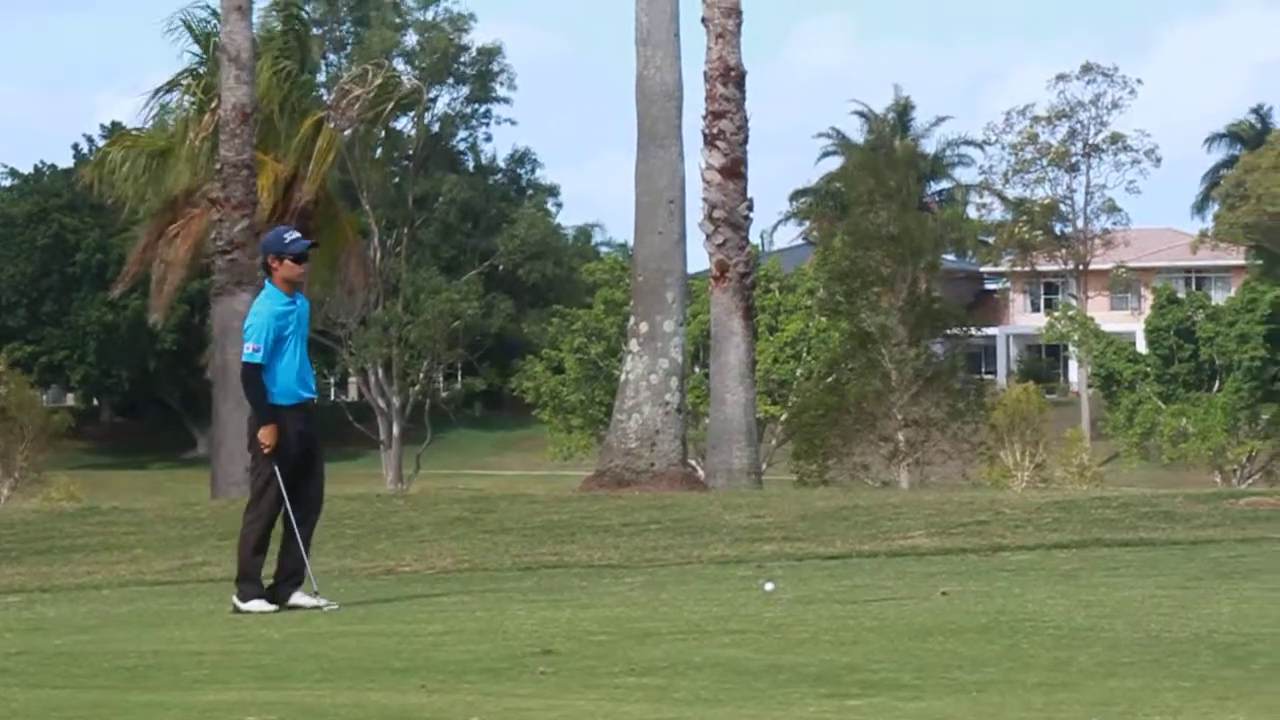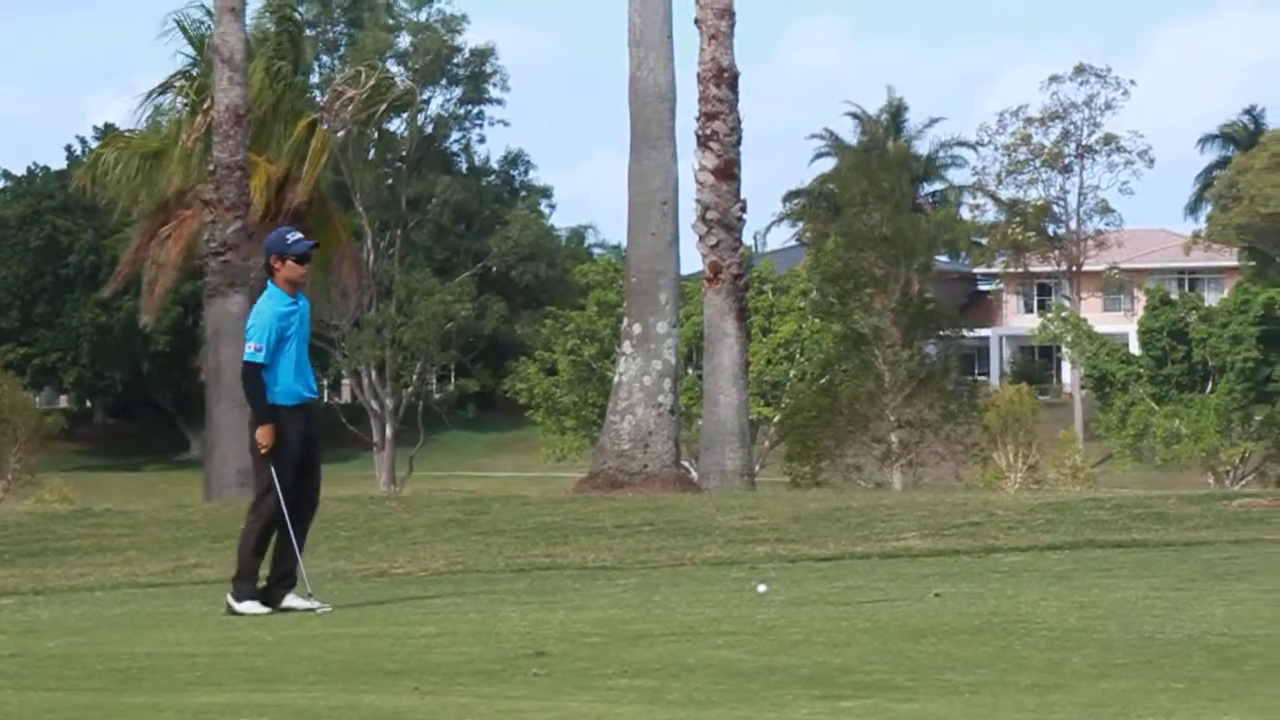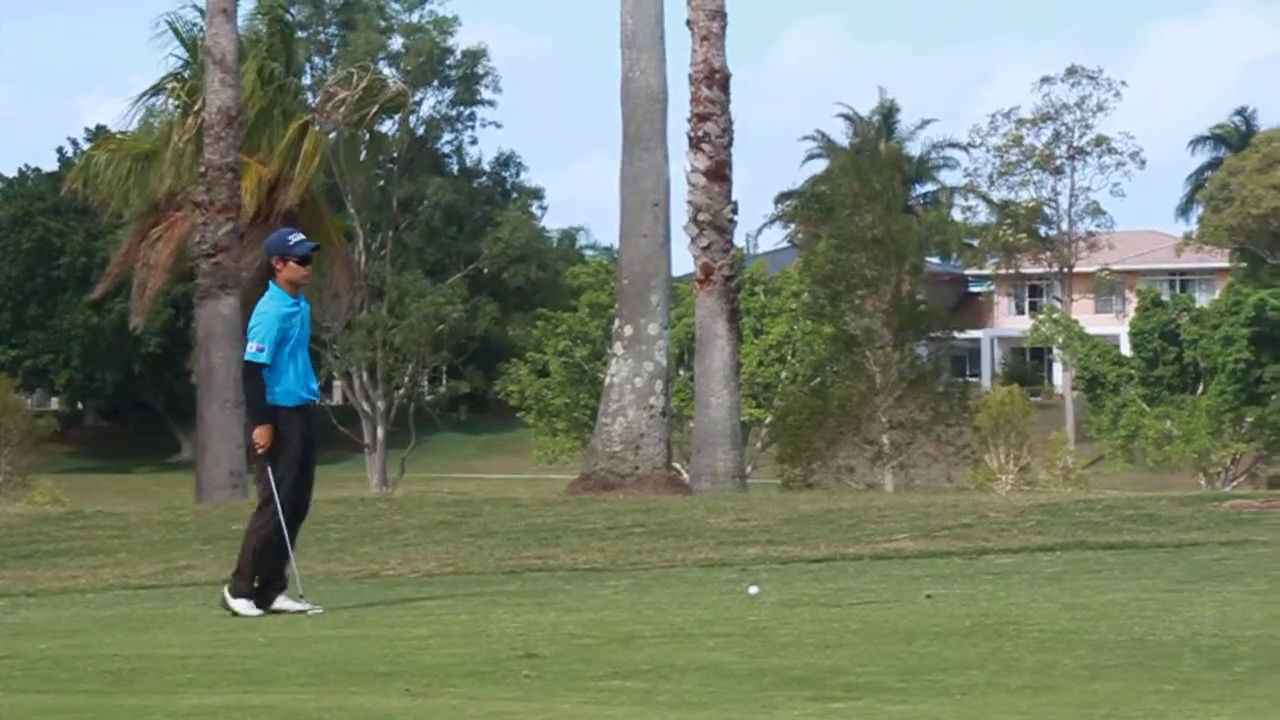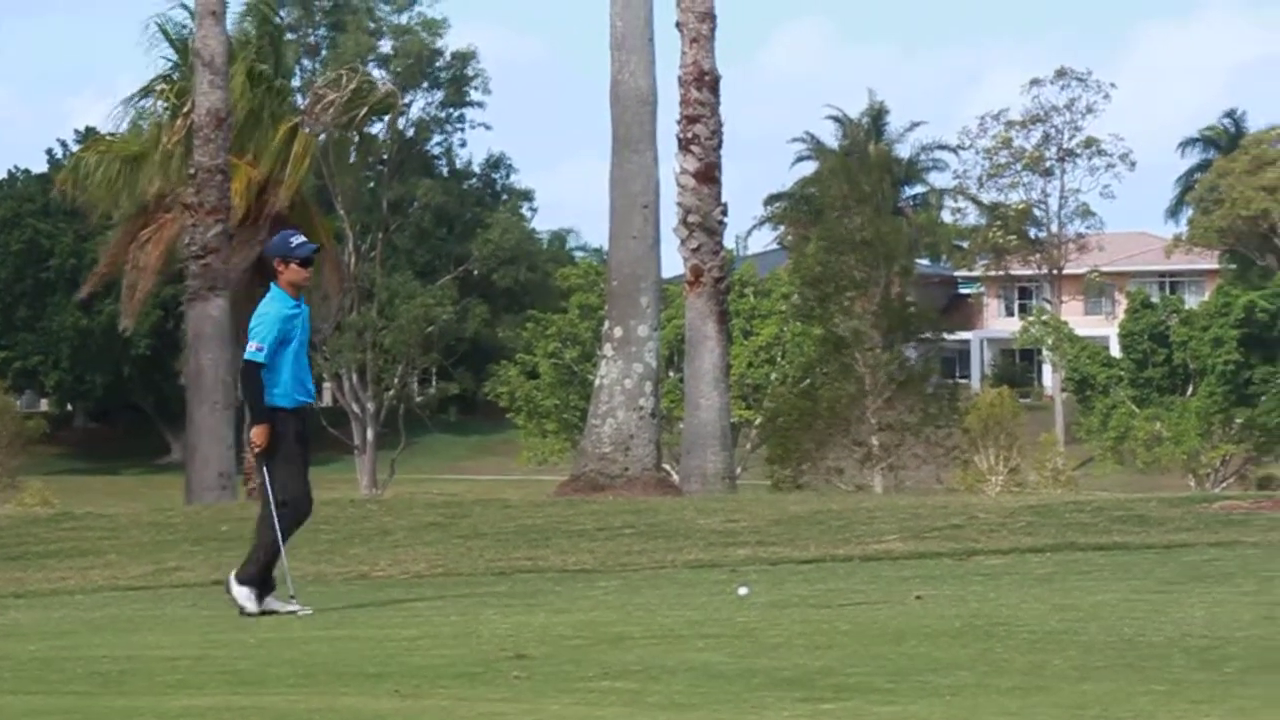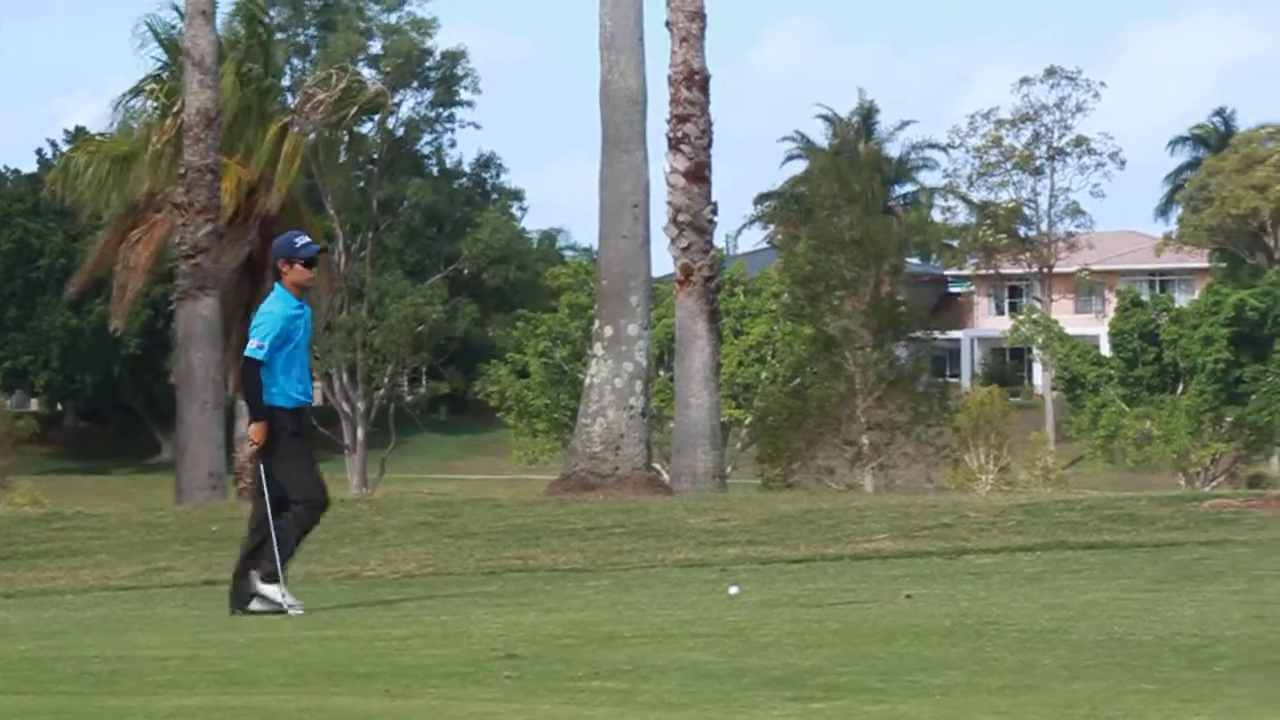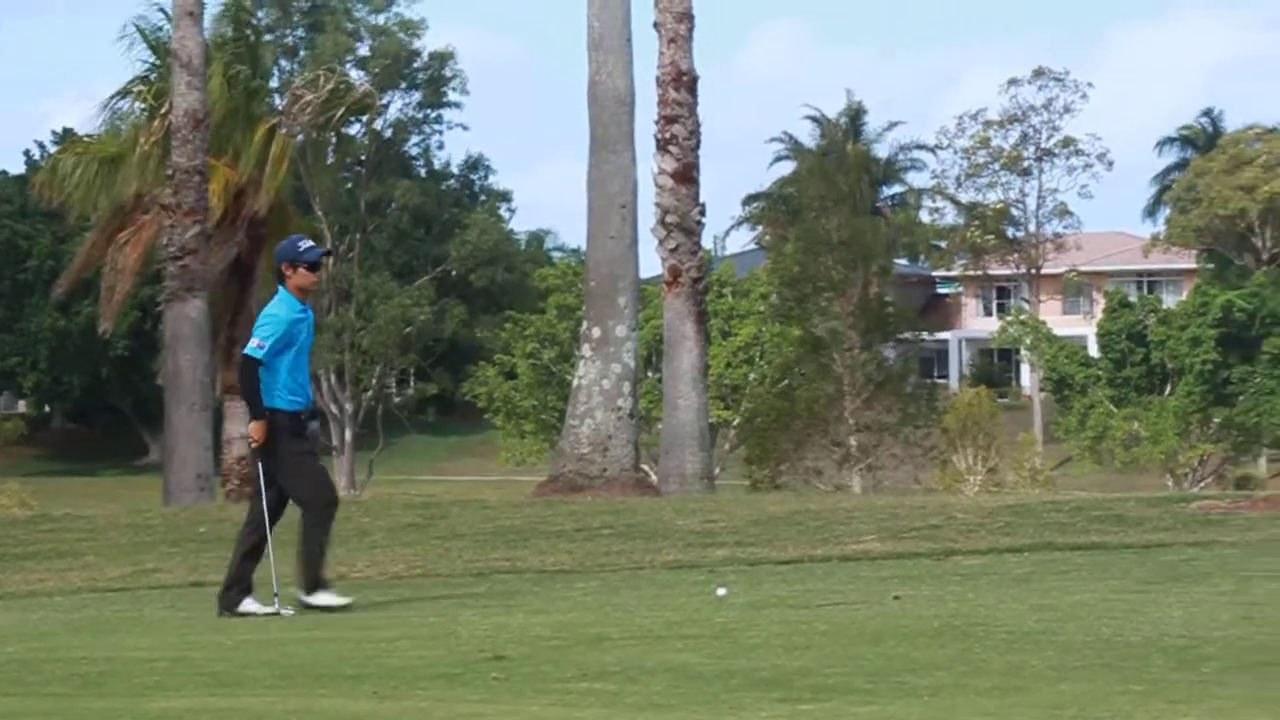
dt=0.1s
person 1, frame 1
left shoulder: (301, 304)
right shoulder: (266, 310)
right elbow: (251, 372)
right wrist: (266, 423)
left hip: (302, 414)
right hip: (277, 418)
left knee: (308, 504)
right knee: (265, 506)
left ankle: (287, 587)
right ankle: (247, 592)
person 1, frame 2
left shoulder: (302, 305)
right shoulder: (268, 310)
right elbow: (251, 372)
right wrist: (264, 422)
left hip: (304, 415)
right hip: (277, 419)
left knee: (303, 506)
right knee: (269, 507)
left ankle: (280, 589)
right ankle: (243, 591)
person 1, frame 3
left shoulder: (301, 307)
right shoulder: (270, 311)
right elbow: (251, 371)
right wrist: (262, 423)
left hip: (301, 416)
right hip: (277, 419)
left knee: (294, 508)
right knee: (276, 507)
left ankle: (270, 590)
right ankle: (239, 588)
person 1, frame 4
left shoulder: (301, 308)
right shoulder: (272, 312)
right elbow: (250, 371)
right wrist: (259, 422)
left hip: (295, 418)
right hip: (274, 420)
left knee: (292, 506)
right knee: (290, 504)
left ankle: (260, 590)
right ankle: (245, 578)
person 1, frame 5
left shoulder: (302, 309)
right shoulder: (276, 312)
right elbow: (250, 366)
right wrist: (258, 419)
left hip: (293, 419)
right hip: (276, 420)
left knee: (277, 506)
right knee: (311, 498)
left ankle: (247, 591)
right ankle: (266, 572)
person 1, frame 6
left shoulder: (304, 312)
right shoulder: (280, 315)
right elbow: (248, 365)
left wrist: (308, 416)
right wrist: (257, 417)
left hip: (292, 422)
right hip: (276, 423)
left knee: (266, 511)
right knee: (321, 499)
left ankle: (235, 594)
right ankle: (311, 585)
